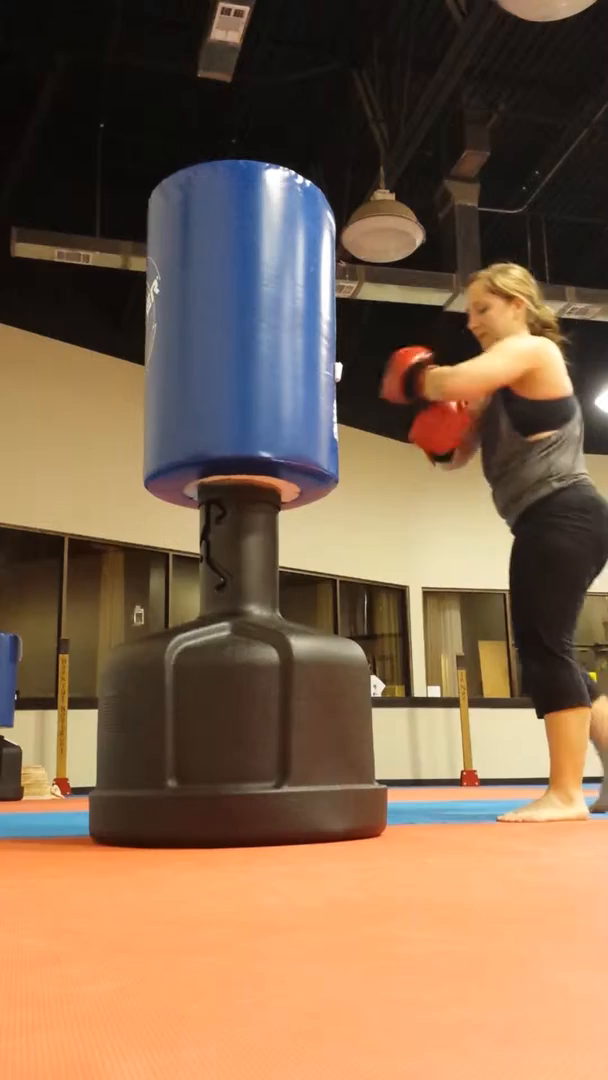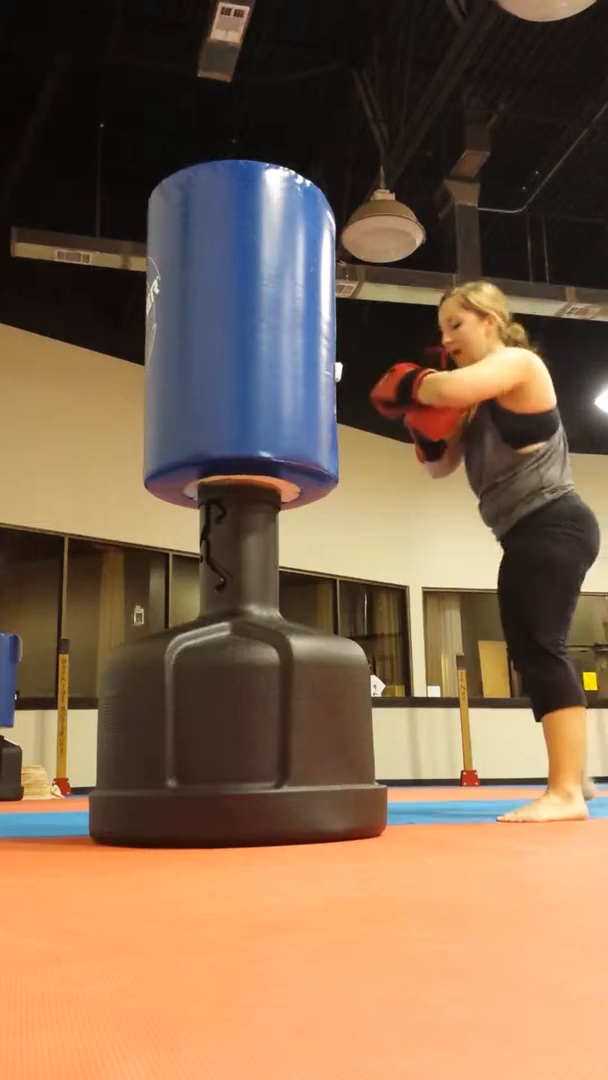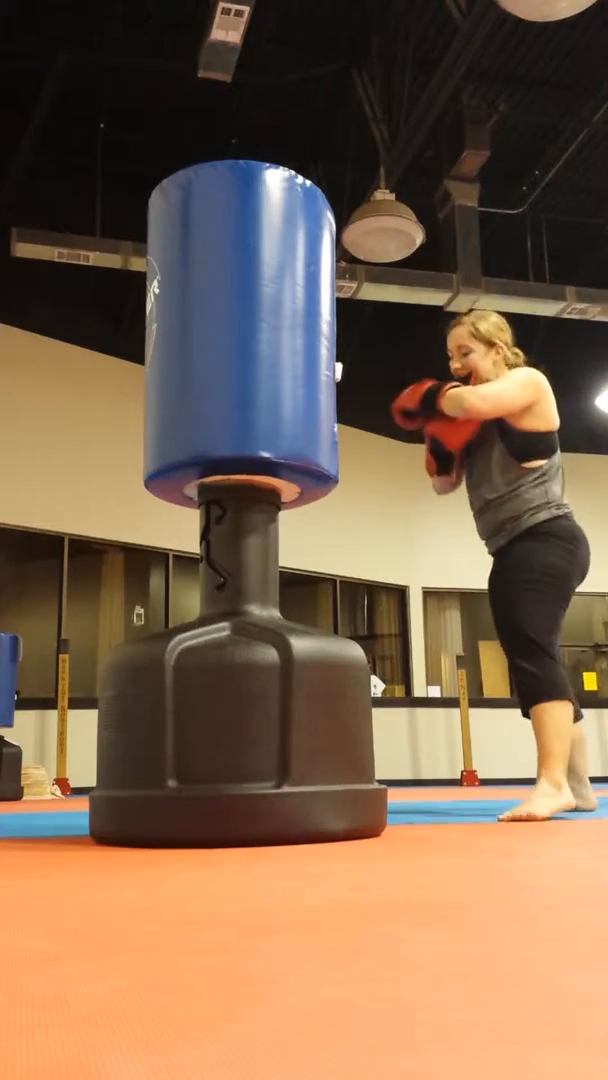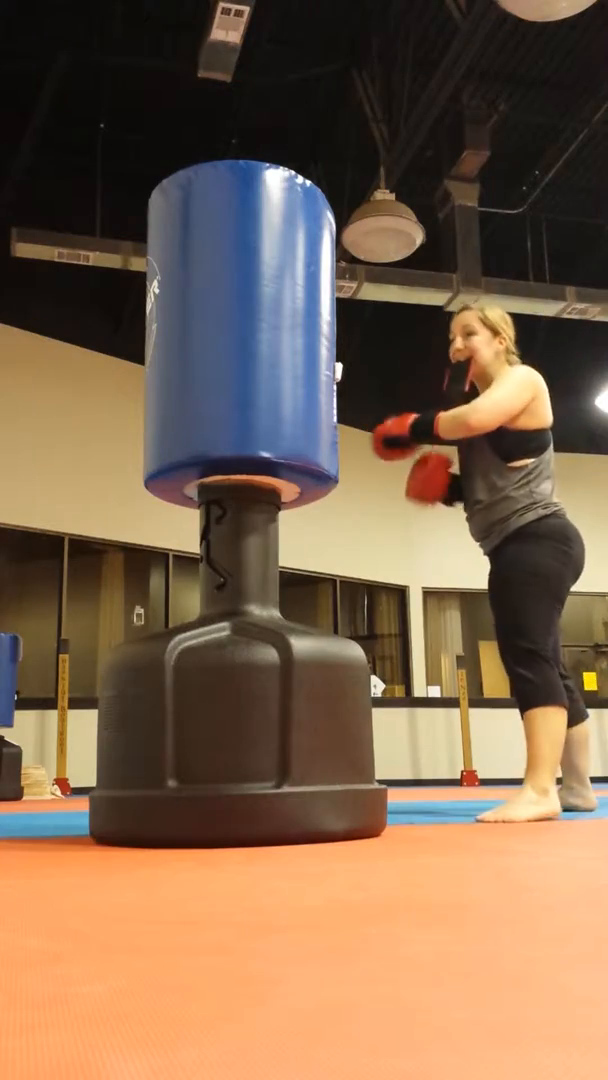
dt=0.3s
person 1, frame 1
left shoulder: (530, 349)
right shoulder: (501, 378)
left elbow: (453, 383)
right elbow: (461, 451)
left wrist: (414, 376)
left hip: (562, 520)
right hip: (560, 524)
left knee: (543, 649)
right knee: (548, 650)
person 1, frame 2
left shoulder: (517, 362)
right shoulder: (475, 399)
left elbow: (450, 388)
right elbow: (440, 465)
left wrist: (409, 385)
left hip: (552, 529)
right hip: (528, 536)
left knee: (539, 649)
right knee: (533, 651)
left ankle: (564, 792)
right ankle: (579, 779)
person 1, frame 3
left shoulder: (527, 382)
right shoulder: (478, 421)
left elbow: (471, 401)
right elbow: (444, 484)
left wrist: (433, 397)
left hip: (546, 543)
right hip: (514, 550)
left knee: (530, 648)
right knee: (533, 654)
left ankle: (553, 783)
right ankle: (577, 784)
person 1, frame 4
left shoulder: (521, 379)
right shoulder: (481, 399)
left elbow: (472, 419)
right elbow: (483, 482)
left wrist: (413, 430)
right wrist: (444, 484)
left hip: (538, 541)
right hip: (513, 549)
left knee: (527, 654)
right knee: (545, 664)
left ankle: (538, 790)
right ankle: (576, 786)
